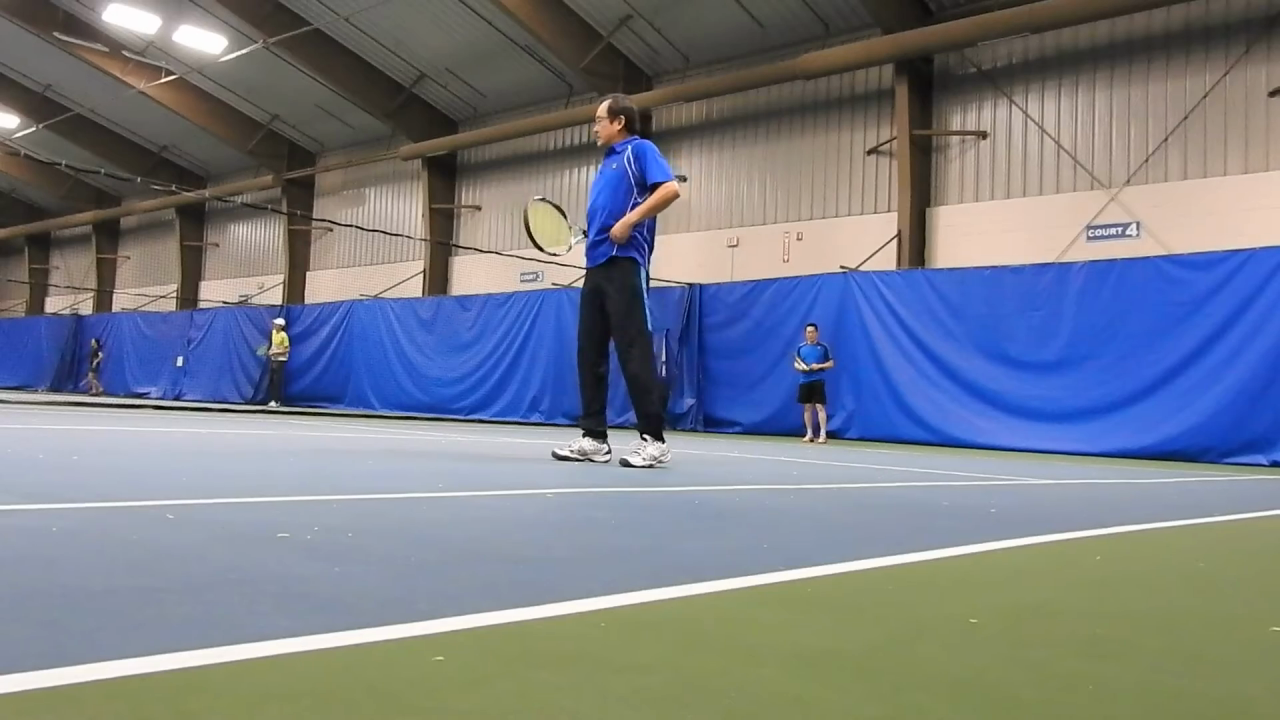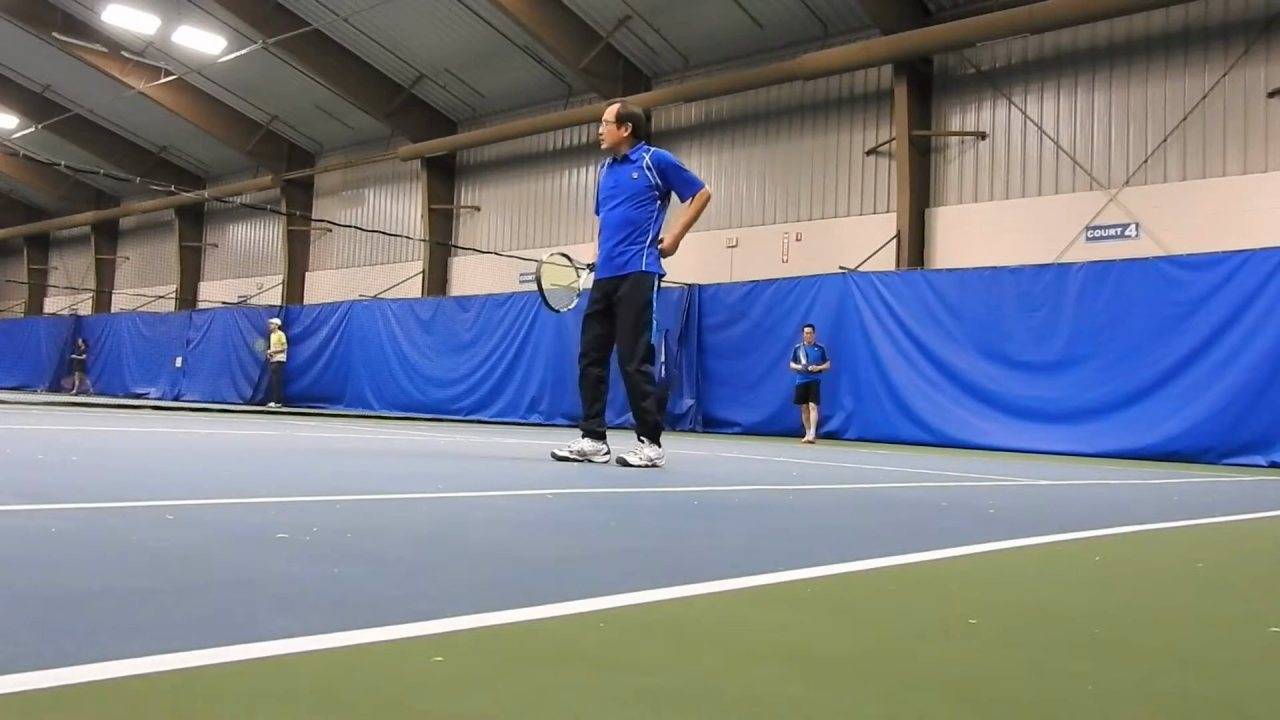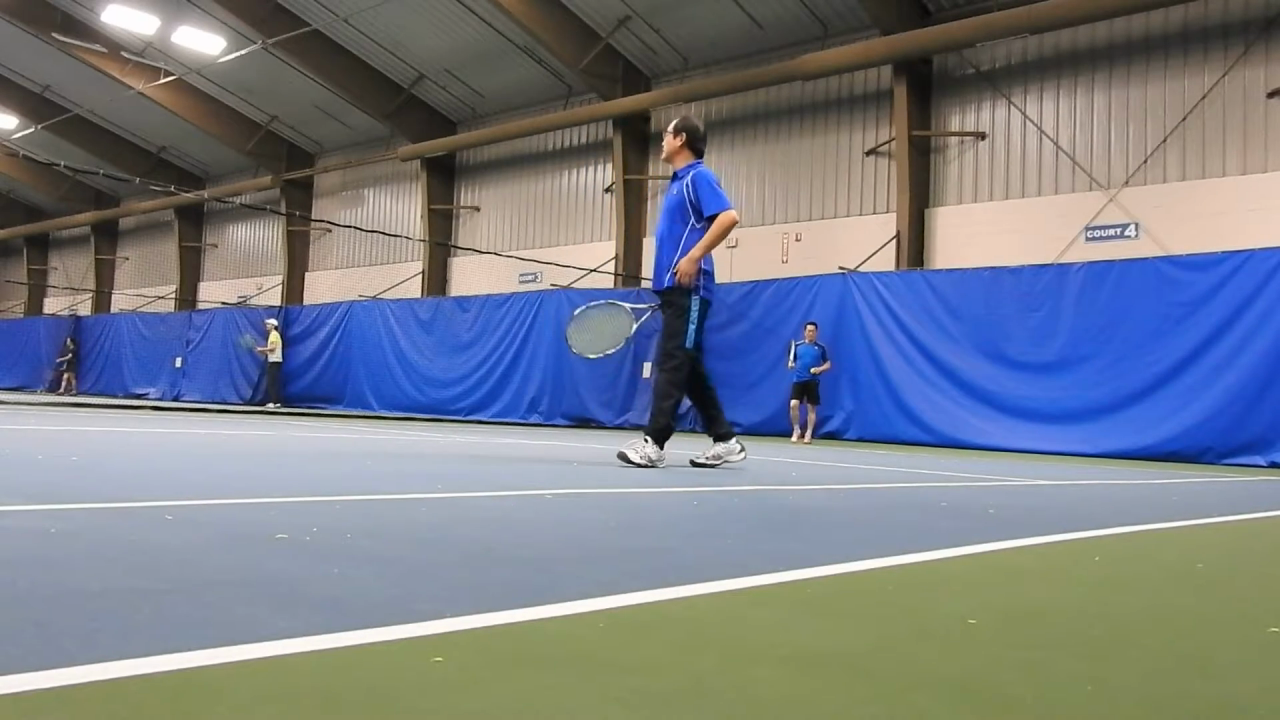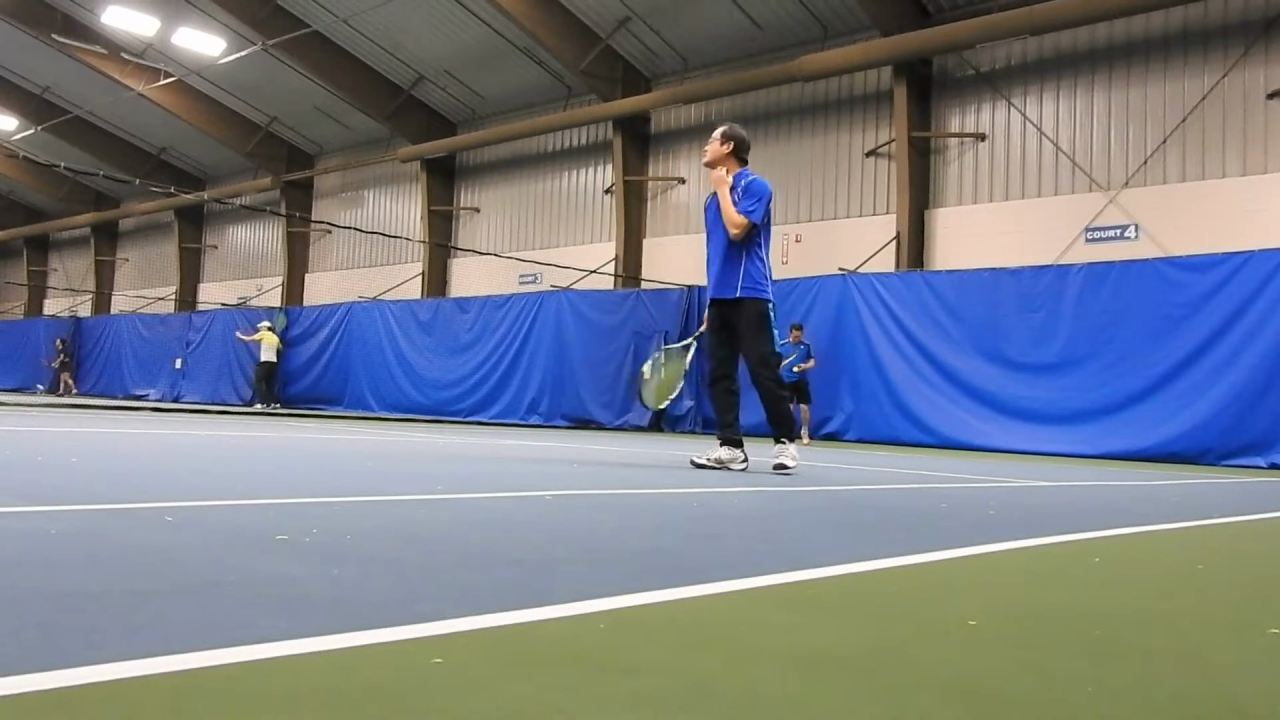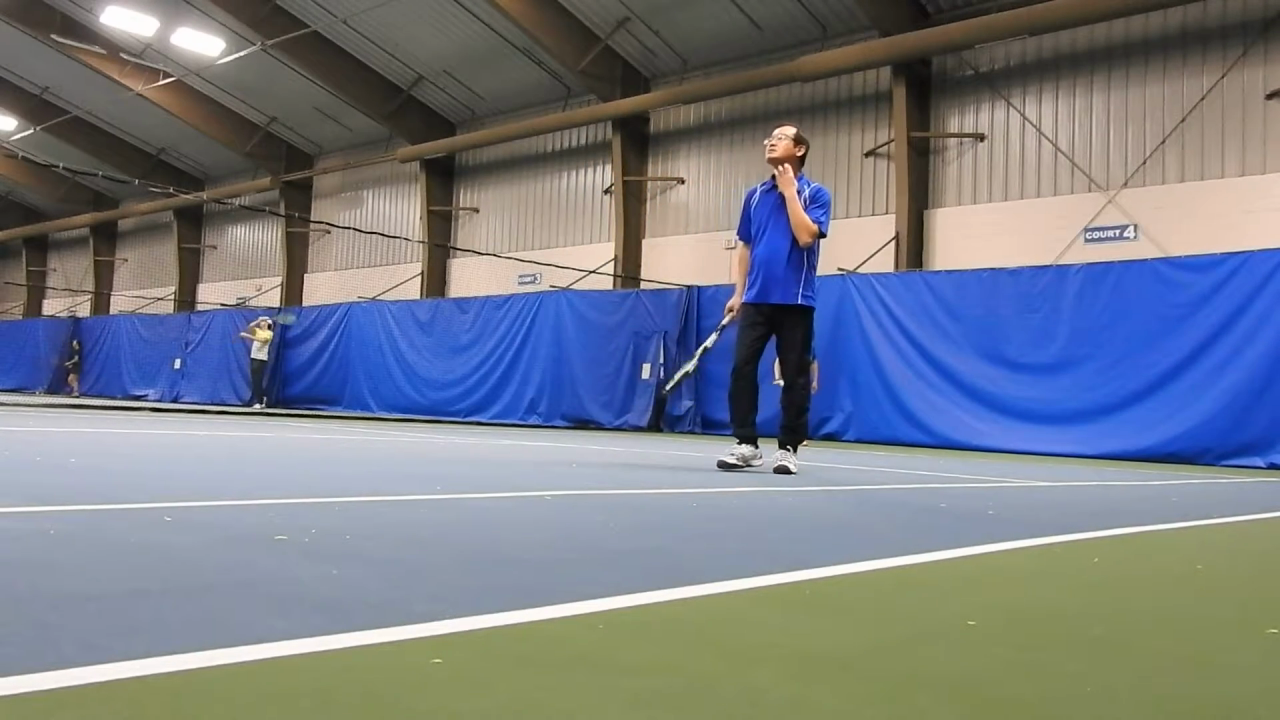
dt=0.7s
person 1, frame 1
left shoulder: (639, 150)
right shoulder: (607, 162)
left elbow: (670, 189)
left wrist: (631, 221)
right wrist: (591, 234)
left hip: (623, 263)
right hip: (596, 266)
left knee: (634, 351)
right knee: (590, 353)
left ankle: (652, 439)
right ankle: (594, 437)
person 1, frame 2
left shoulder: (657, 160)
right shoulder: (606, 169)
left elbow: (702, 193)
left wrist: (675, 236)
right wrist: (597, 255)
left hip: (638, 273)
right hip: (605, 275)
left knee: (634, 358)
right knee: (591, 356)
left ankle: (650, 442)
right ankle: (593, 438)
person 1, frame 3
left shoulder: (700, 176)
right shoulder: (677, 182)
left elbow: (729, 217)
left wrist: (692, 259)
left hip: (689, 290)
right hip: (675, 288)
left knee: (671, 364)
right knee: (687, 367)
left ankle: (653, 442)
right ankle: (726, 441)
person 1, frame 4
left shoulder: (756, 186)
right shoulder: (712, 198)
left elbow: (736, 229)
left wrist: (722, 189)
right wrist: (708, 301)
left hip: (751, 295)
right hip: (720, 298)
left knee: (764, 371)
right knee: (719, 374)
left ankle: (784, 441)
right ankle: (730, 447)
person 1, frame 5
left shoulder: (816, 194)
right shoulder: (755, 195)
left elbow: (806, 237)
left wrist: (790, 192)
right wrist: (739, 292)
left hip: (796, 300)
right hip: (756, 299)
left knee: (794, 377)
right knee: (742, 368)
left ankle: (788, 448)
right ankle: (746, 445)
